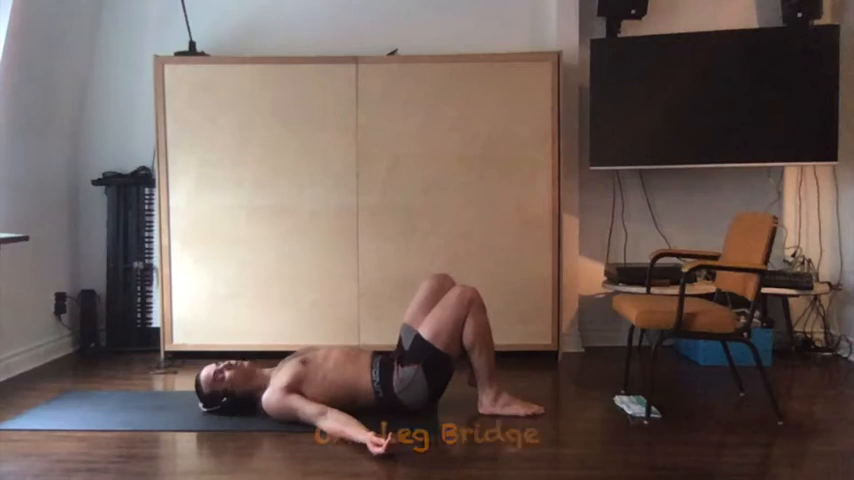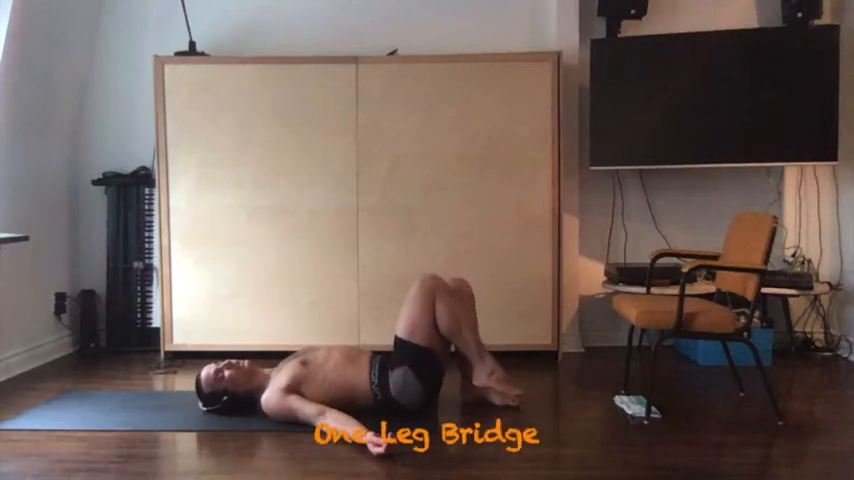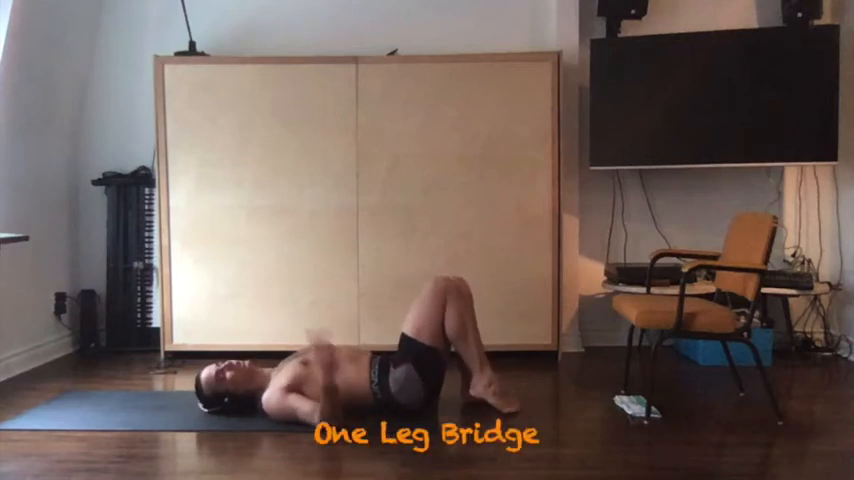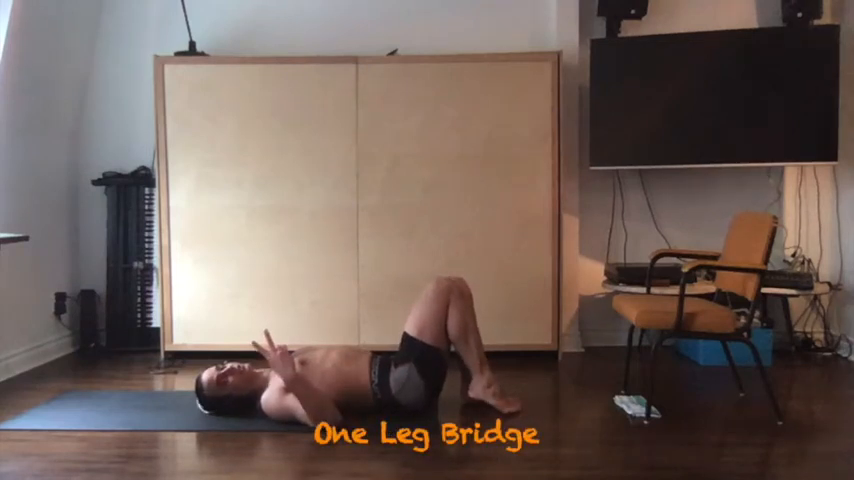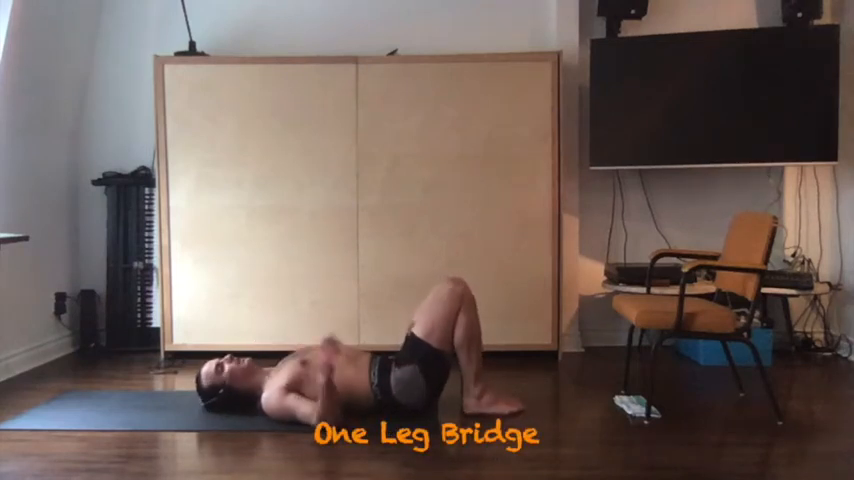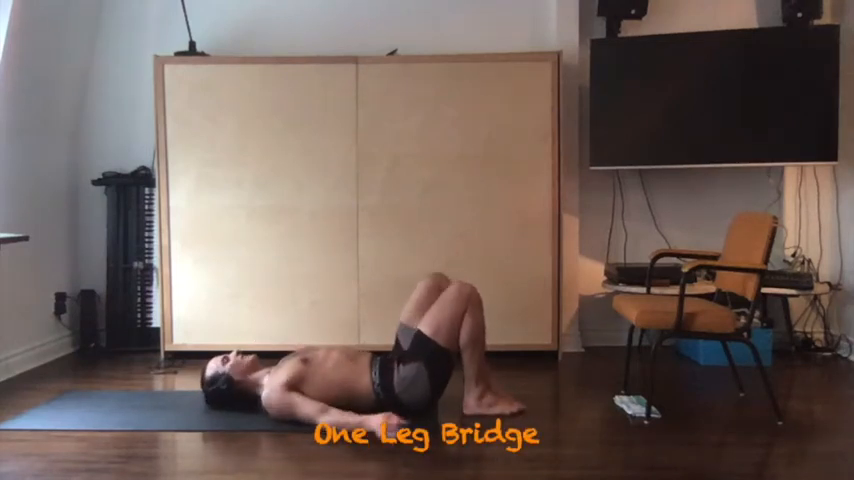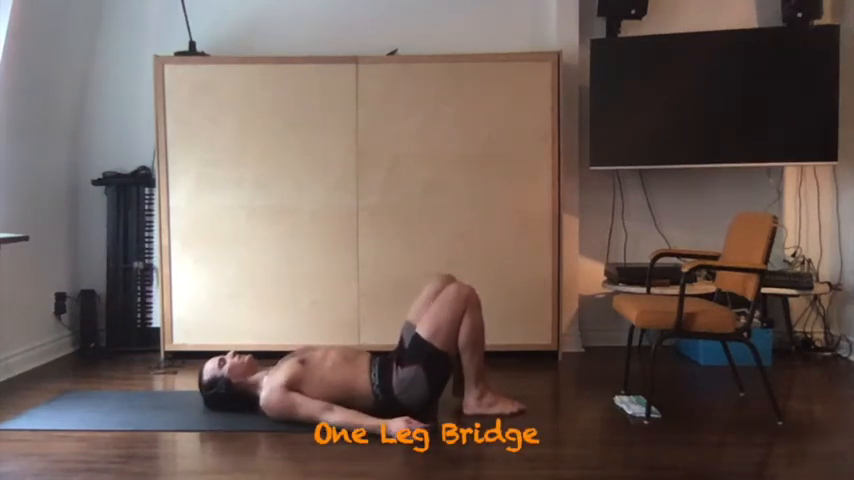
dt=0.7s
person 1, frame 1
left shoulder: (279, 373)
right shoulder: (273, 399)
right elbow: (322, 415)
right wrist: (367, 437)
left hip: (396, 363)
right hip: (406, 385)
left knee: (440, 283)
right knee: (467, 298)
left ankle: (477, 370)
right ankle: (491, 396)
person 1, frame 2
left shoulder: (281, 372)
right shoulder: (273, 399)
right elbow: (321, 415)
right wrist: (366, 436)
left hip: (391, 369)
right hip: (403, 385)
left knee: (457, 286)
right knee: (428, 284)
left ankle: (474, 385)
right ankle: (485, 369)
person 1, frame 3
left shoulder: (280, 374)
right shoulder: (273, 399)
right elbow: (326, 418)
right wrist: (328, 377)
left hip: (389, 371)
right hip: (401, 384)
left knee: (456, 286)
right knee: (443, 288)
left ankle: (473, 387)
right ankle: (483, 381)
person 1, frame 4
left shoulder: (274, 376)
right shoulder: (272, 399)
right elbow: (329, 419)
right wrist: (292, 380)
left hip: (395, 371)
right hip: (405, 384)
left knee: (455, 287)
right knee: (445, 289)
left ankle: (472, 385)
right ankle: (482, 383)
person 1, frame 5
left shoulder: (278, 374)
right shoulder: (272, 399)
right elbow: (329, 420)
right wrist: (323, 377)
left hip: (394, 368)
right hip: (401, 386)
left knee: (452, 287)
right knee: (456, 293)
left ankle: (473, 391)
right ankle: (476, 396)
person 1, frame 6
left shoulder: (277, 375)
right shoulder: (273, 397)
right elbow: (325, 414)
right wrist: (371, 422)
left hip: (394, 364)
right hip: (404, 383)
left knee: (436, 281)
right knee: (464, 294)
left ankle: (480, 378)
right ankle: (477, 398)
person 1, frame 7
left shoulder: (276, 375)
right shoulder: (272, 397)
right elbow: (327, 413)
right wrist: (387, 425)
left hip: (392, 364)
right hip: (402, 386)
left knee: (445, 283)
right knee: (462, 295)
left ankle: (463, 383)
right ankle: (477, 396)
